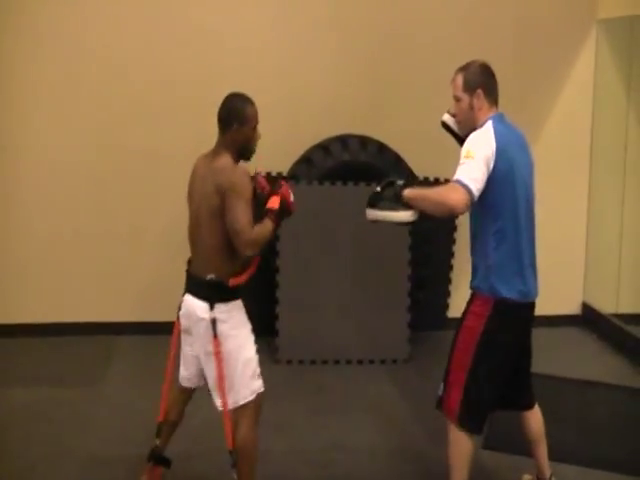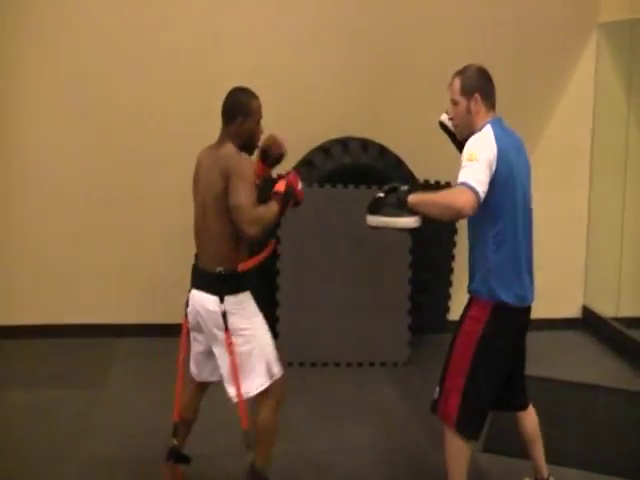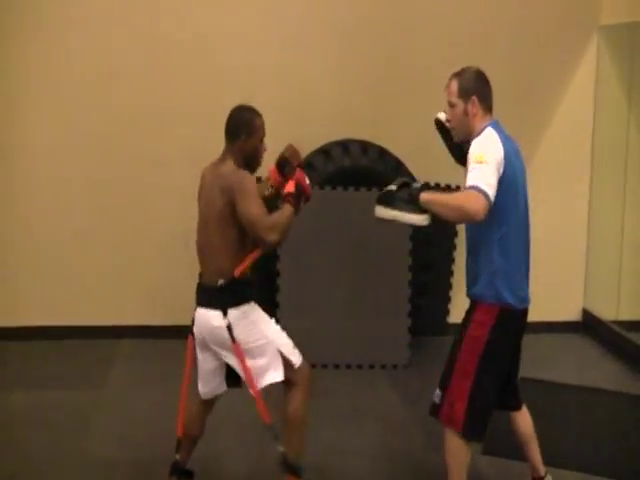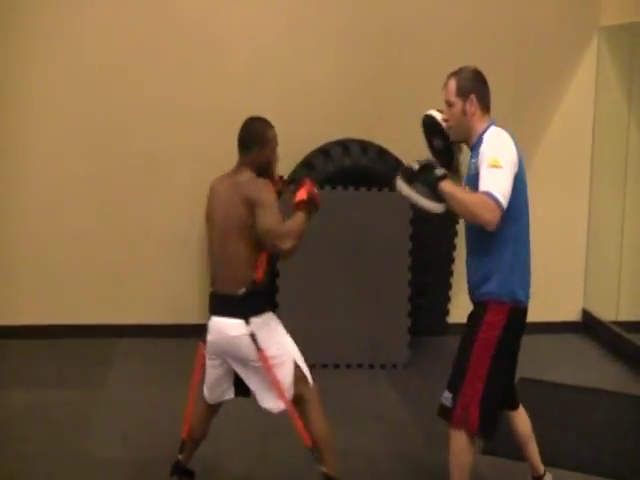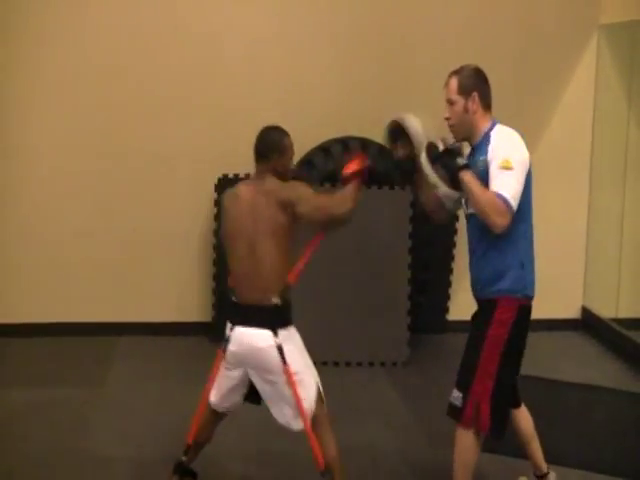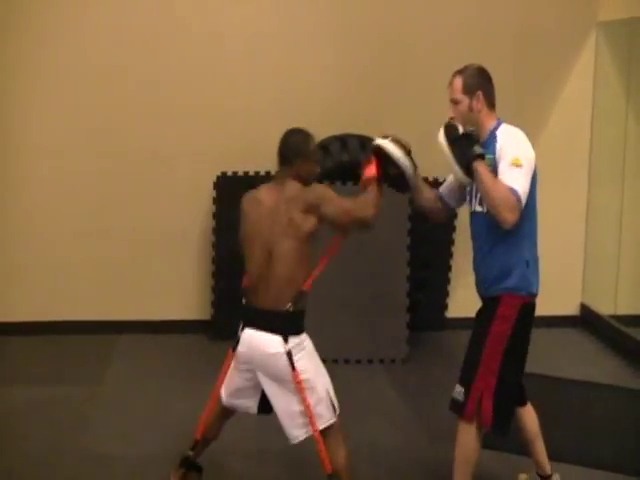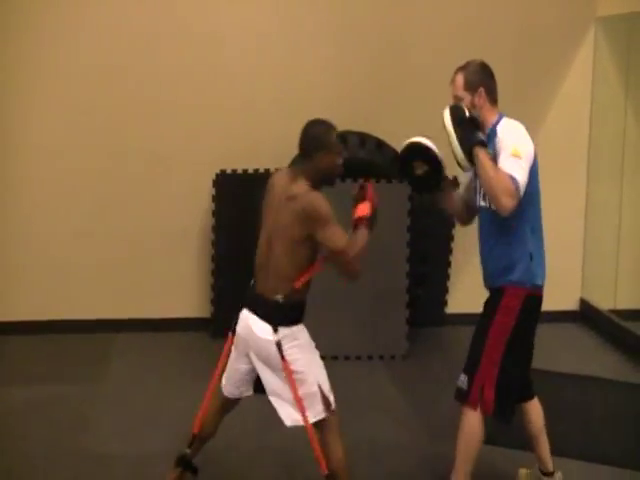
dt=0.1s
person 1, frame 1
left shoulder: (483, 139)
right shoulder: (515, 138)
left elbow: (456, 200)
left wrist: (405, 193)
left hip: (495, 293)
right hip: (522, 291)
left knee: (458, 401)
right knee: (520, 394)
person 1, frame 2
left shoulder: (483, 143)
right shoulder: (511, 142)
left elbow: (463, 203)
left wrist: (408, 199)
left hip: (493, 296)
right hip: (518, 294)
left knee: (454, 406)
right knee: (515, 395)
person 1, frame 3
left shoulder: (487, 145)
right shoulder: (503, 143)
left elbow: (475, 207)
left wrist: (416, 193)
right wrist: (457, 151)
left hip: (493, 298)
right hip: (510, 295)
left knee: (452, 406)
right knee: (506, 395)
person 1, frame 4
left shoulder: (496, 145)
right shoulder: (484, 148)
left elbow: (487, 215)
right elbow: (479, 207)
left wrist: (439, 181)
right wrist: (447, 170)
left hip: (500, 296)
right hip: (506, 294)
left knee: (462, 408)
right knee: (502, 396)
person 1, frame 5
left shoulder: (506, 143)
right shoulder: (475, 152)
left elbow: (499, 218)
right elbow: (440, 209)
left wrist: (461, 170)
right wrist: (419, 173)
left hip: (506, 294)
right hip: (495, 292)
left knee: (469, 407)
right knee: (504, 393)
person 1, frame 6
left shoulder: (512, 142)
right shoulder: (478, 148)
left elbow: (508, 214)
right elbow: (438, 209)
left wrist: (475, 160)
right wrist: (408, 178)
left hip: (510, 291)
right hip: (498, 290)
left knee: (471, 402)
right knee: (509, 392)
person 1, frame 7
left shoulder: (512, 135)
right shoulder: (488, 141)
left elbow: (505, 203)
right elbow: (462, 214)
left wrist: (476, 146)
left hip: (516, 286)
right hip: (509, 282)
left knee: (476, 391)
right knee: (516, 386)
person 2, frame 1
left shoulder: (204, 163)
right shoulder: (231, 174)
right elbow: (247, 245)
left wrist: (254, 192)
right wrist: (274, 211)
left hip: (193, 296)
right hip: (220, 305)
left knee: (185, 385)
right knee: (247, 406)
person 2, frame 2
left shoulder: (207, 156)
right shoulder: (236, 161)
right elbow: (250, 225)
right wrist: (283, 194)
left hip: (200, 290)
right hip: (229, 296)
left knee: (199, 380)
right knee: (269, 391)
person 2, frame 3
left shoulder: (210, 174)
right shoulder: (238, 179)
right elbow: (268, 234)
left wrist: (277, 175)
right wrist: (294, 196)
left hip: (205, 307)
right hip: (233, 308)
left knee: (206, 396)
right knee: (298, 376)
person 2, frame 4
left shoulder: (218, 186)
right shoulder: (255, 188)
right elbow: (282, 242)
left wrist: (281, 196)
right wrist: (304, 205)
left hip: (219, 316)
right hip: (250, 318)
left knee: (210, 400)
right knee: (307, 396)
person 2, frame 5
left shoulder: (231, 197)
right shoulder: (287, 194)
right elbow: (340, 210)
left hip: (239, 327)
right hip: (274, 332)
left knee: (216, 406)
right knee: (319, 419)
person 2, frame 6
left shoulder: (250, 200)
right shoulder: (311, 197)
right elbow: (363, 215)
right wrist: (372, 177)
left hip: (250, 330)
right hip: (285, 338)
left knee: (227, 403)
right knee: (330, 428)
person 2, frame 7
left shoulder: (279, 180)
right shoulder: (313, 204)
right elbow: (351, 265)
right wrist: (364, 220)
left hip: (250, 315)
right hip: (280, 328)
left knee: (227, 398)
right knee: (326, 422)
